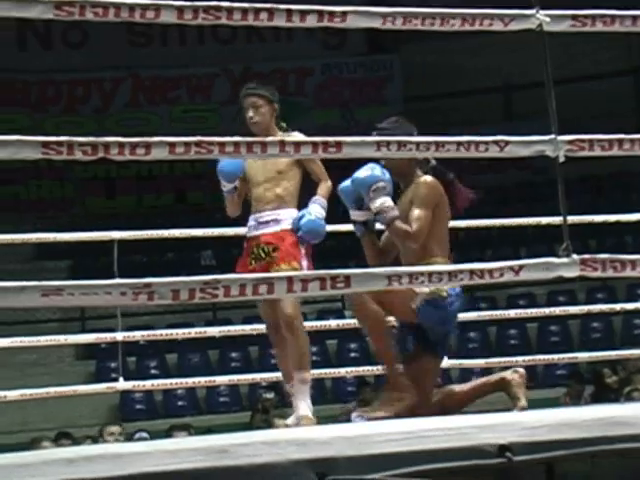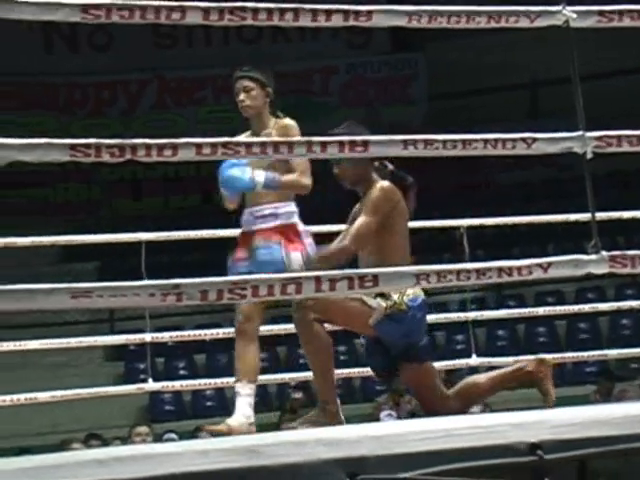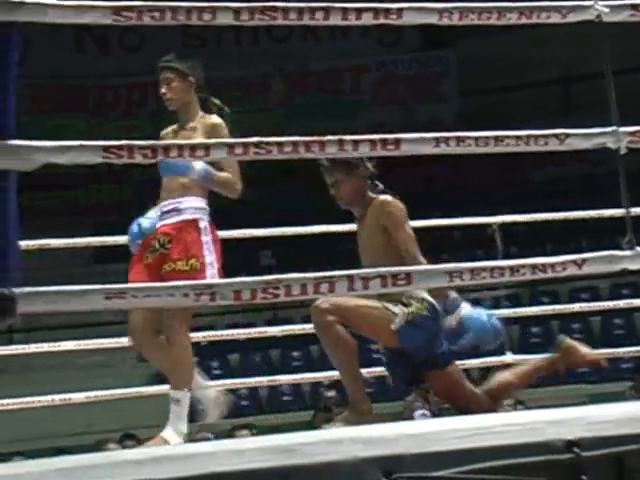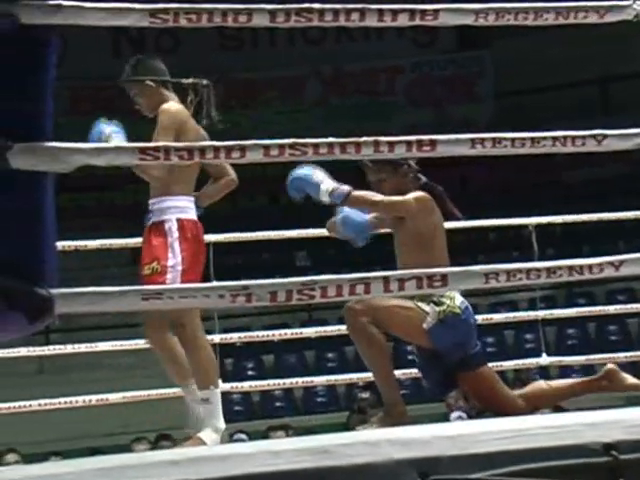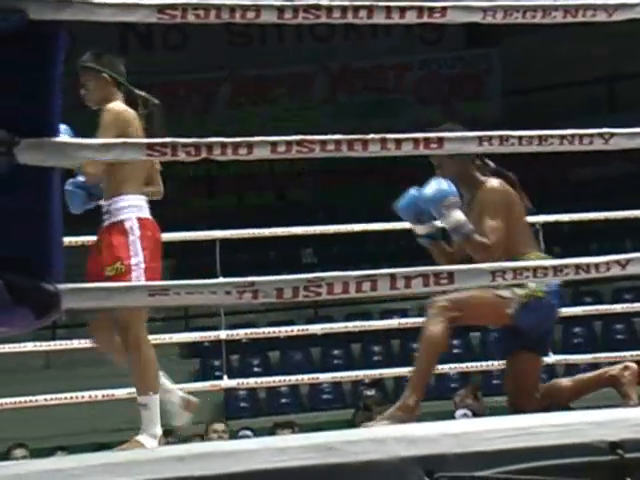
dt=0.7s
person 1, frame 1
left shoulder: (295, 142)
right shoulder: (245, 157)
left elbow: (325, 181)
right elbow: (233, 210)
left wrist: (317, 207)
right wrist: (228, 185)
left hip: (288, 232)
right hip: (255, 240)
left knee: (289, 313)
right knee: (274, 328)
left ankle: (304, 404)
right ankle: (298, 409)
person 1, frame 2
left shoulder: (286, 127)
left elbow: (304, 181)
right elbow: (229, 203)
left wrist: (258, 179)
right wrist: (228, 184)
left hip: (285, 231)
right hip: (250, 237)
right knee: (245, 323)
right ankle: (243, 414)
person 1, frame 3
left shoulder: (212, 125)
right shoulder: (168, 135)
left elbow: (234, 186)
left wrist: (195, 170)
right wrist: (149, 218)
left hip: (192, 229)
right hip: (158, 235)
left knee: (175, 327)
right knee: (140, 331)
left ankle: (176, 428)
right ankle: (205, 391)
person 1, frame 4
left shoulder: (170, 113)
right shoulder: (193, 126)
left elbow: (154, 172)
right elbow: (228, 179)
left wrist: (117, 145)
left hip: (173, 229)
right hip: (172, 228)
left knee: (188, 329)
right knee: (156, 327)
left ankle: (211, 428)
right ankle: (205, 420)
person 1, frame 5
left shoulder: (115, 112)
right shoulder: (131, 120)
left elbow: (93, 170)
right elbow: (156, 187)
right wrist: (99, 193)
left hip: (131, 230)
right hip: (119, 231)
left knee: (132, 331)
right knee: (101, 330)
left ankle: (150, 432)
right ankle: (173, 398)
person 2, frame 1
left shoulder: (427, 186)
right shoulder: (405, 197)
left elbow: (414, 239)
right elbow: (379, 261)
left wrist: (383, 207)
right wrist: (363, 220)
left hip: (437, 293)
right hip: (419, 300)
left knee: (358, 290)
right knee: (425, 402)
left ankle: (398, 384)
person 2, frame 2
left shoulder: (383, 193)
right shoulder: (362, 206)
left elbow: (348, 248)
right elbow: (335, 258)
left hip: (396, 305)
right hip: (392, 310)
left knee: (307, 308)
right knee: (445, 407)
left ankle: (327, 411)
right ankle: (529, 371)
person 2, frame 3
left shoulder: (385, 207)
right shoulder: (364, 220)
left elbow: (415, 263)
left wrist: (457, 307)
left hip: (411, 314)
right hip: (403, 321)
left knee: (324, 311)
right knee: (481, 403)
left ankle: (359, 409)
right ankle: (559, 358)
person 2, frame 4
left shoulder: (418, 202)
right shoulder: (398, 214)
left elbow: (374, 202)
right elbow: (349, 223)
left wrist: (327, 188)
right wrist: (347, 222)
left hip: (442, 316)
right hip: (438, 320)
left knee: (357, 310)
right knee: (513, 405)
left ankle: (393, 410)
right ankle: (603, 381)
person 2, frame 5
left shoulder: (493, 191)
right shoulder: (470, 203)
left elbow: (490, 253)
right elbow: (454, 264)
left wrist: (454, 219)
right wrist: (425, 231)
left hip: (534, 289)
right hip: (521, 295)
left knee: (441, 308)
right knee: (524, 403)
left ankle: (408, 406)
right ankle: (613, 376)
